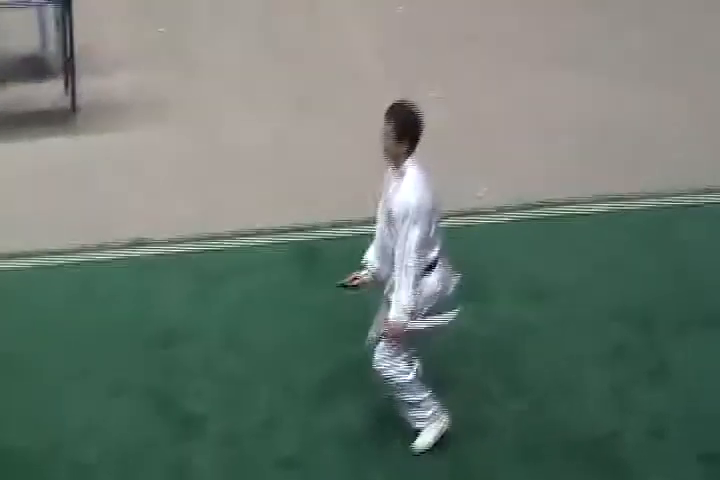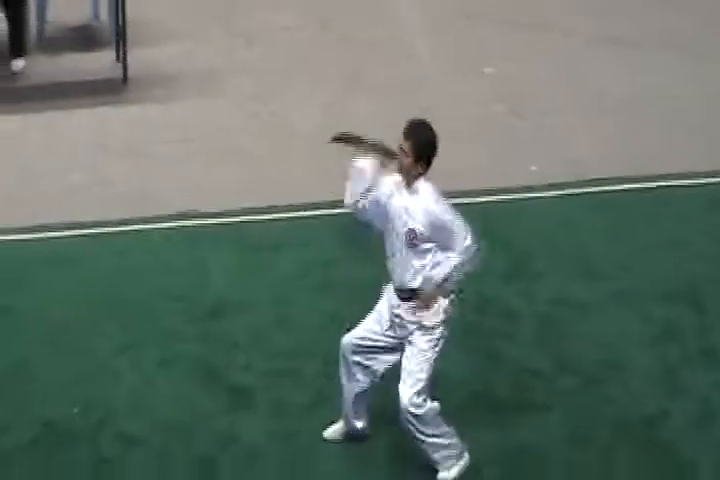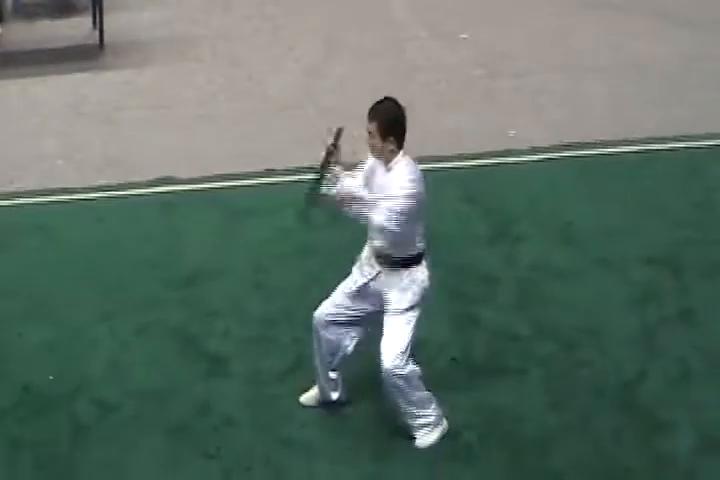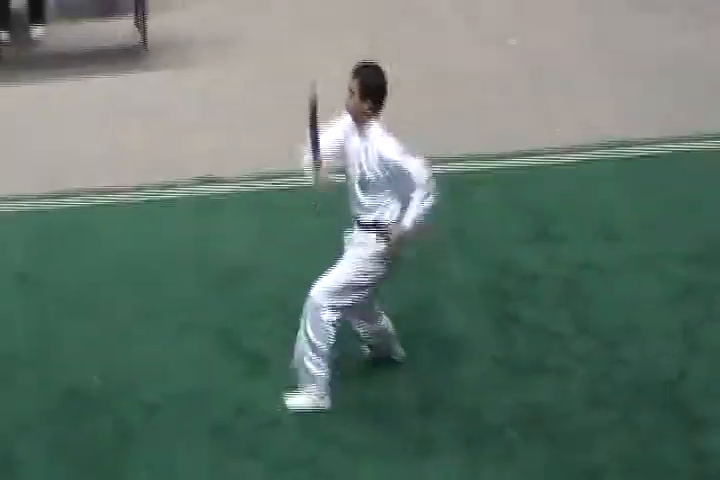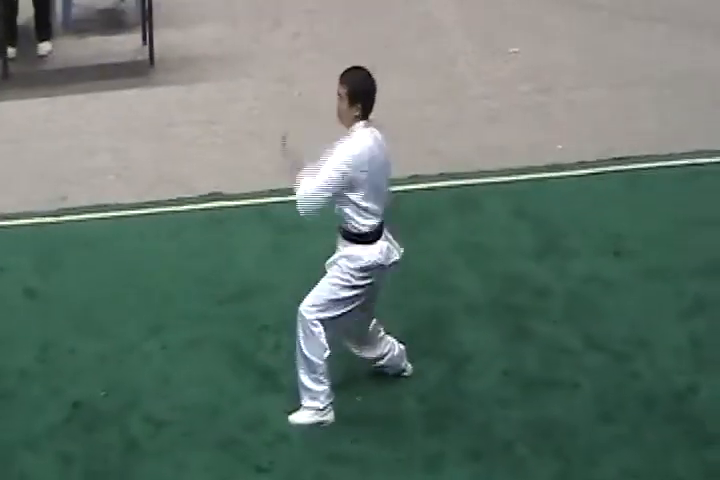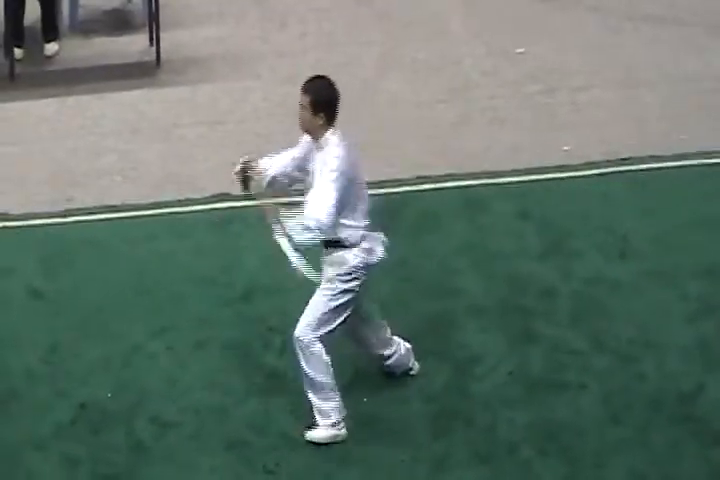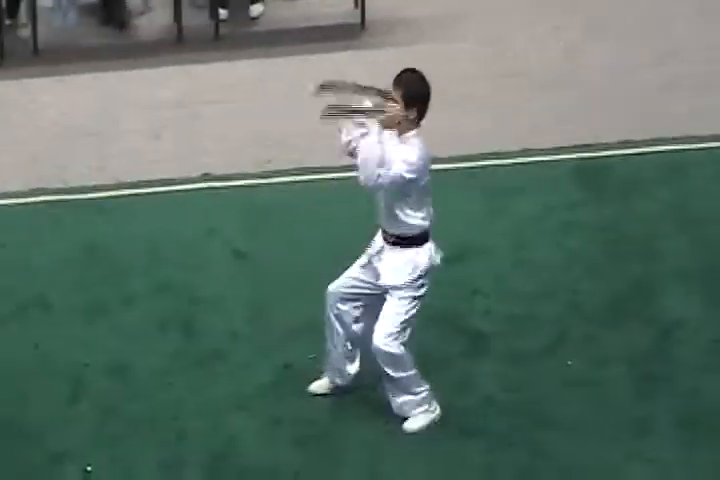
dt=0.7s
person 1, frame 1
left shoulder: (412, 192)
right shoulder: (395, 176)
left elbow: (410, 256)
right elbow: (384, 231)
left wrist: (400, 315)
right wrist: (370, 269)
left hip: (421, 283)
right hip: (406, 278)
left knee: (388, 358)
right knee: (379, 339)
left ankle: (431, 417)
right ankle: (408, 386)
person 1, frame 2
left shoulder: (434, 206)
right shoulder: (390, 185)
left elbow: (466, 249)
right elbow: (356, 202)
left wrist: (436, 286)
right wrist: (366, 168)
left hip: (426, 308)
right hip: (396, 299)
left knee: (412, 399)
right knee: (354, 347)
right ankle: (353, 422)
person 1, frame 3
left shoulder: (406, 178)
right shoulder: (375, 165)
left elbow: (389, 223)
right elbow: (348, 195)
left wrist: (355, 202)
right wrist: (343, 173)
left hip: (403, 277)
right hip: (373, 265)
left knee: (393, 363)
right knee: (326, 319)
left ankle: (429, 421)
right ankle: (329, 389)
person 1, frame 4
left shoulder: (383, 147)
right shoulder: (349, 125)
left elbow: (425, 183)
right elbow: (323, 147)
left wrist: (405, 229)
right wrist: (317, 159)
left hip: (380, 240)
right hip: (363, 230)
left knee: (321, 299)
right knee: (355, 297)
left ankle: (314, 389)
right ankle: (385, 345)
person 1, frame 5
left shoulder: (350, 150)
right shoulder: (374, 141)
left elbow: (309, 201)
left wrist: (306, 177)
left hip: (359, 254)
right hip: (373, 246)
left knee: (311, 316)
right knee: (354, 322)
left ankle: (318, 406)
right ankle: (395, 360)
person 1, frame 6
left shoulder: (331, 162)
right shoulder: (317, 144)
left elbow: (317, 224)
right elbow: (290, 163)
left wrist: (283, 227)
right wrist: (259, 168)
left hip: (347, 257)
right hip: (345, 250)
left knee: (308, 336)
right knee: (356, 317)
left ankle: (331, 421)
right ankle: (401, 359)
person 1, frame 7
left shoulder: (413, 155)
right shoulder: (389, 136)
left elbow: (371, 178)
right elbow: (350, 140)
left wrist: (373, 135)
right wrist: (365, 131)
left hip: (410, 258)
right hip: (385, 246)
left knee: (386, 343)
right knee: (340, 295)
left ankle: (422, 406)
right ankle: (339, 375)
